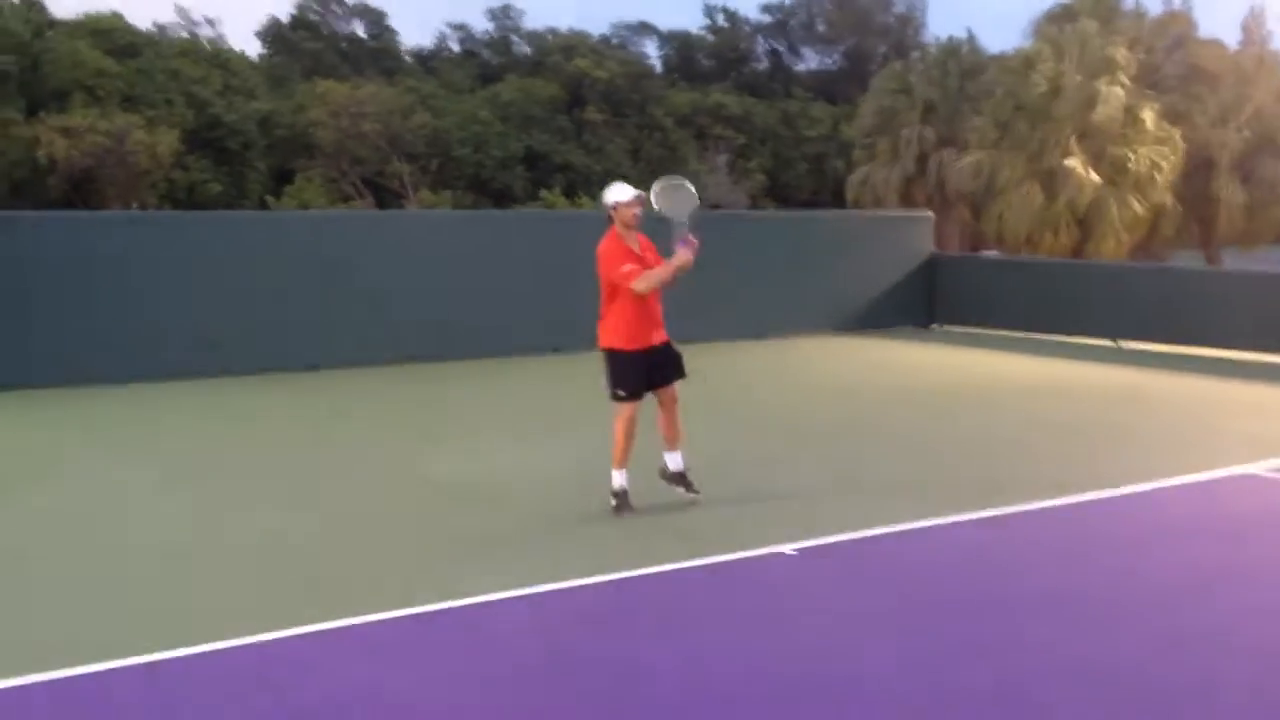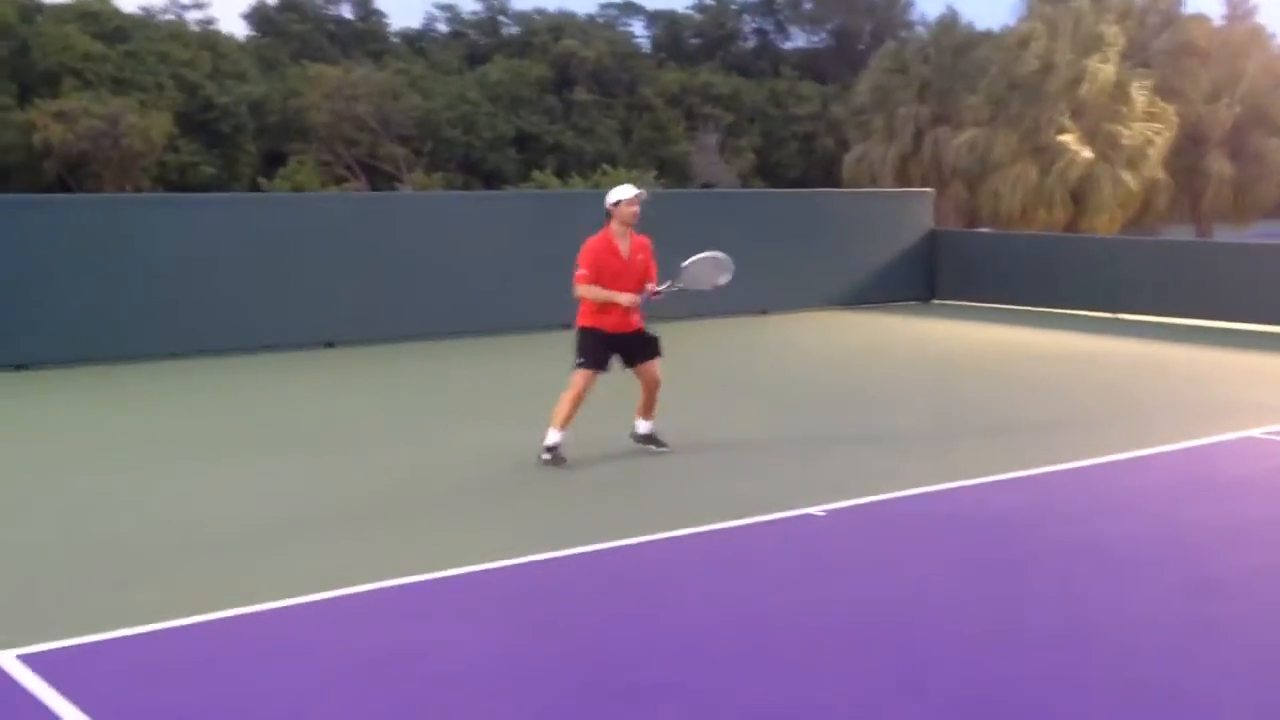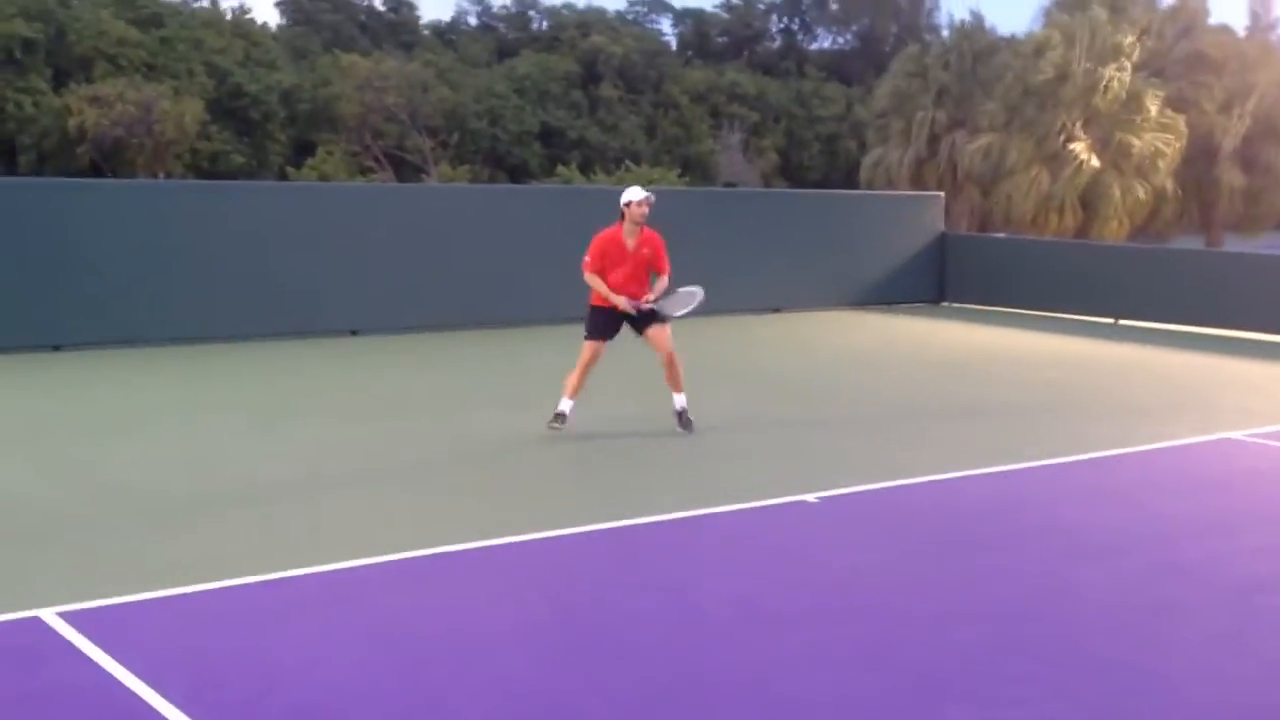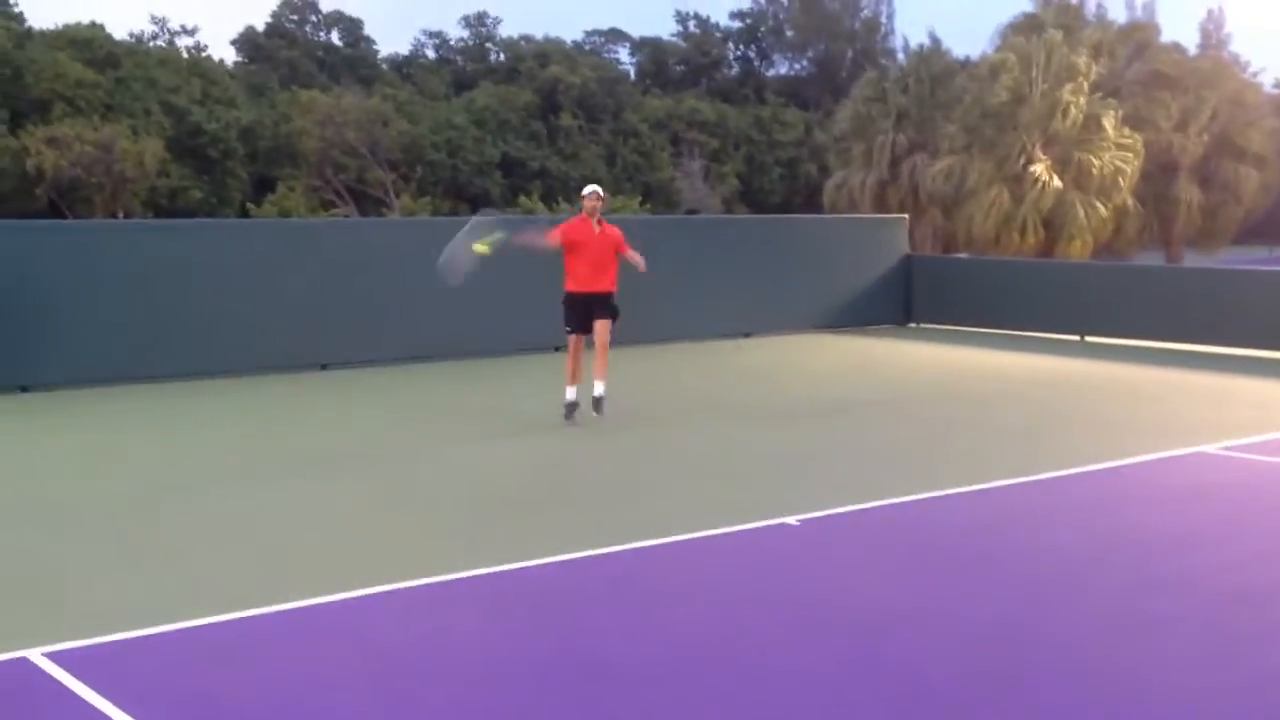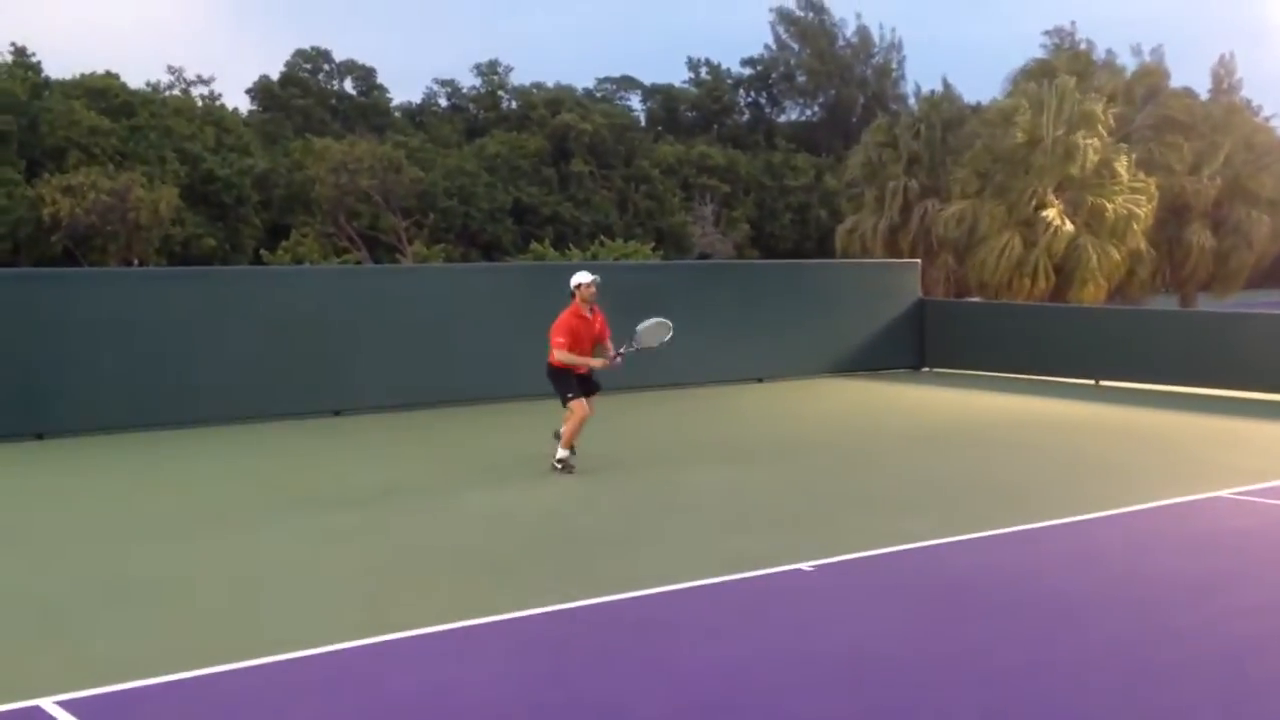
dt=1s
person 1, frame 1
left shoulder: (643, 242)
right shoulder: (609, 249)
left elbow: (660, 276)
right elbow: (642, 286)
left wrist: (680, 258)
right wrist: (678, 263)
left hip: (655, 338)
right hip: (622, 344)
left knee: (669, 400)
right knee: (627, 413)
left ankle: (673, 468)
right ankle: (618, 486)
person 1, frame 2
left shoulder: (644, 245)
right shoulder: (595, 246)
left elbow: (649, 282)
right elbow: (581, 290)
left wrist: (651, 289)
right wrist: (618, 297)
left hip: (630, 325)
right hip: (596, 326)
left knee: (653, 379)
right knee: (579, 385)
left ankle: (643, 430)
right ankle: (551, 443)
person 1, frame 3
left shoulder: (654, 240)
right shoulder: (604, 239)
left elbow: (663, 275)
right elbow: (589, 274)
left wrist: (654, 294)
right wrist: (614, 297)
left hip: (639, 304)
right hip: (605, 304)
left knee: (668, 351)
right knee: (588, 358)
left ankle: (680, 407)
right ankle: (563, 410)
person 1, frame 4
left shoulder: (613, 232)
right shoulder: (571, 227)
left elbow: (625, 251)
right elbow: (552, 240)
left wrist: (636, 259)
right wrist: (550, 240)
left hip: (604, 294)
right hip: (576, 295)
left knee: (602, 343)
right knee: (575, 347)
left ankle: (598, 394)
right ankle: (571, 398)
person 1, frame 5
left shoulder: (597, 314)
right shoulder: (566, 320)
left elbow: (604, 340)
right elbow: (559, 355)
left wrist: (610, 354)
right wrist: (591, 361)
left hip: (582, 369)
right hip: (561, 370)
left knee: (585, 410)
right knee: (581, 413)
left ankle: (563, 433)
right ankle: (560, 457)
